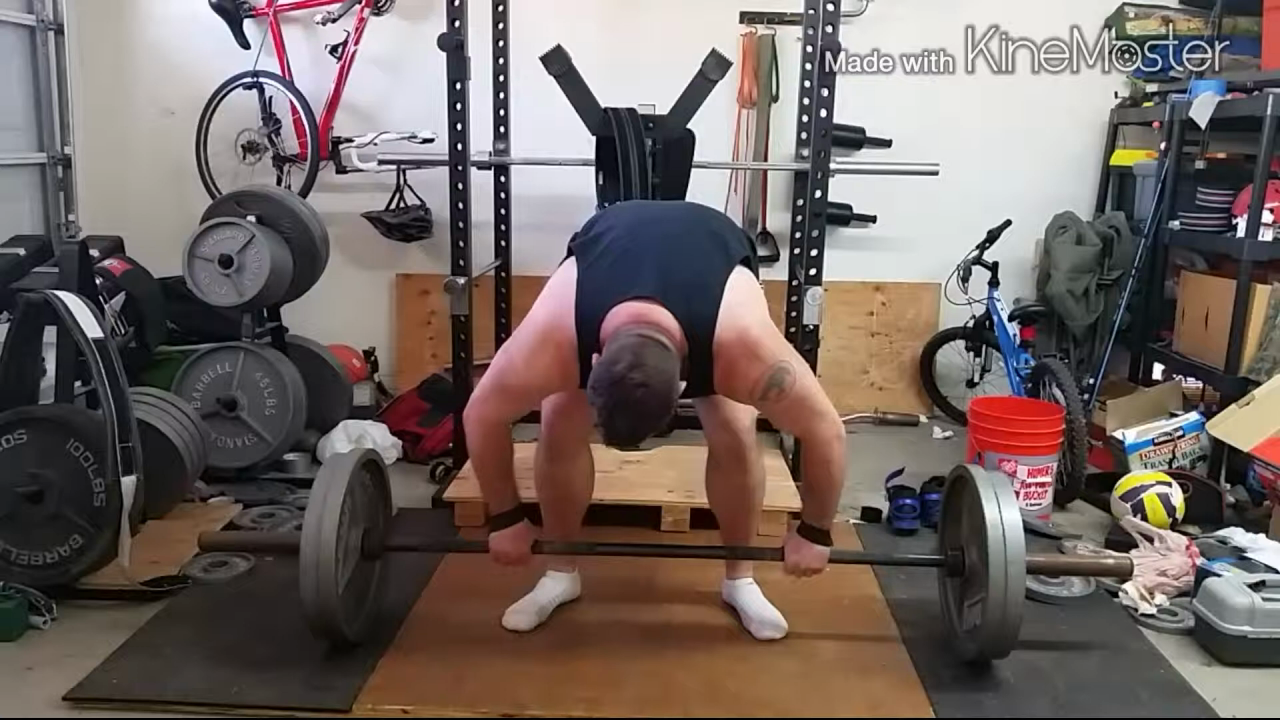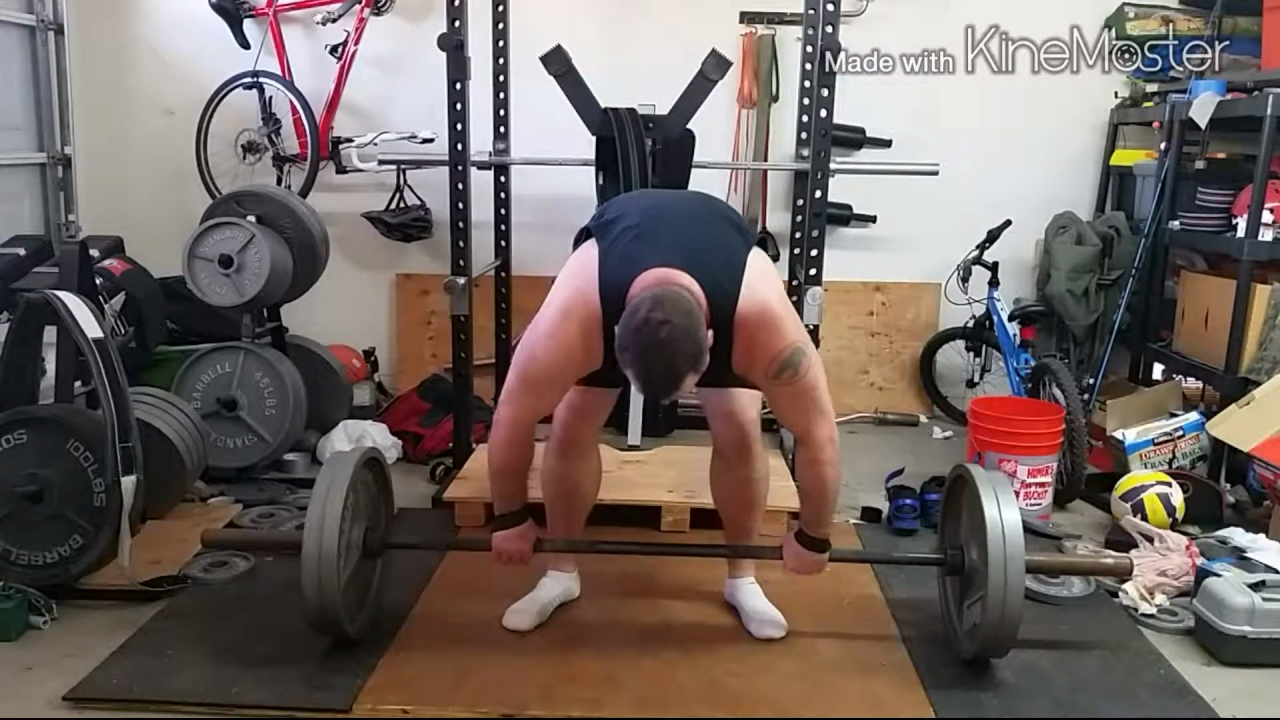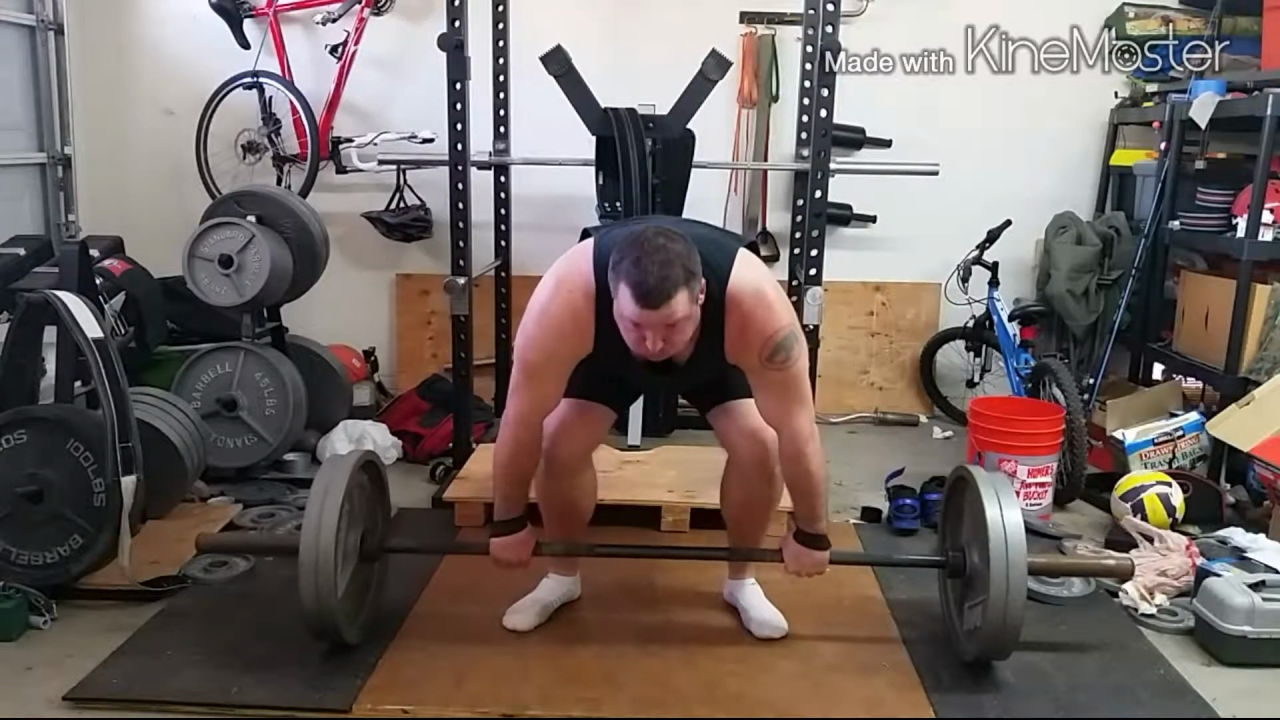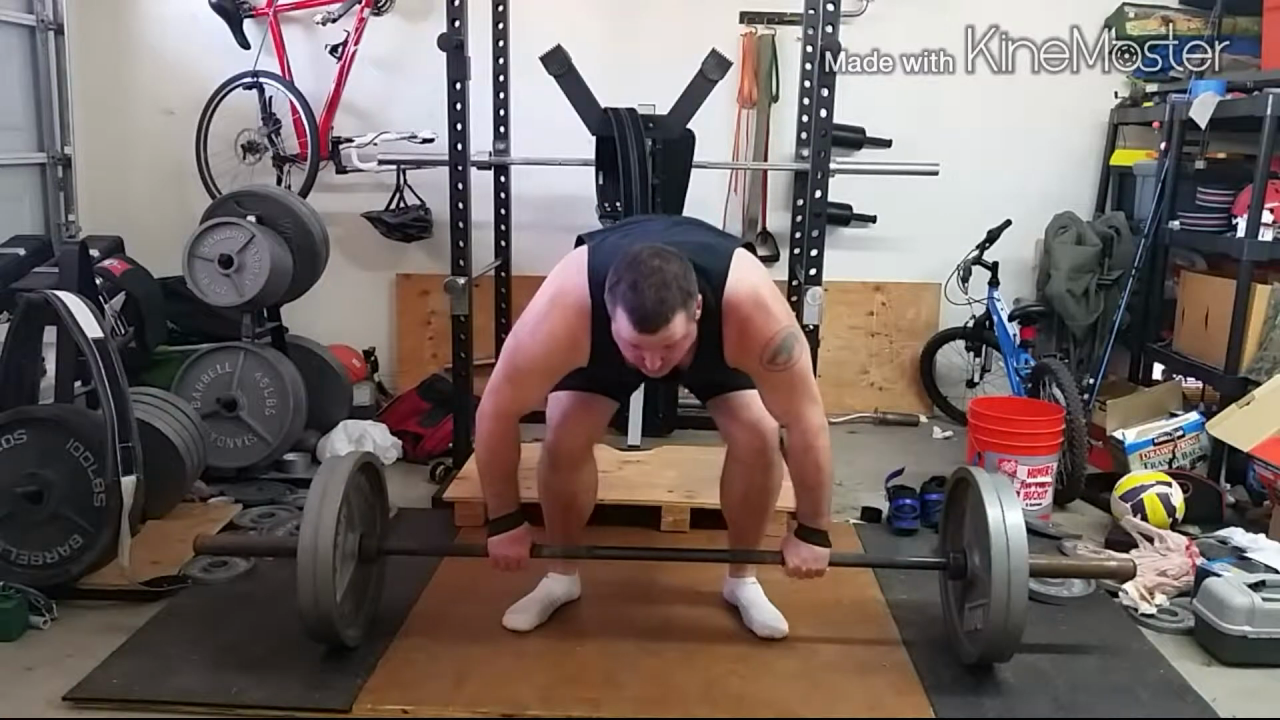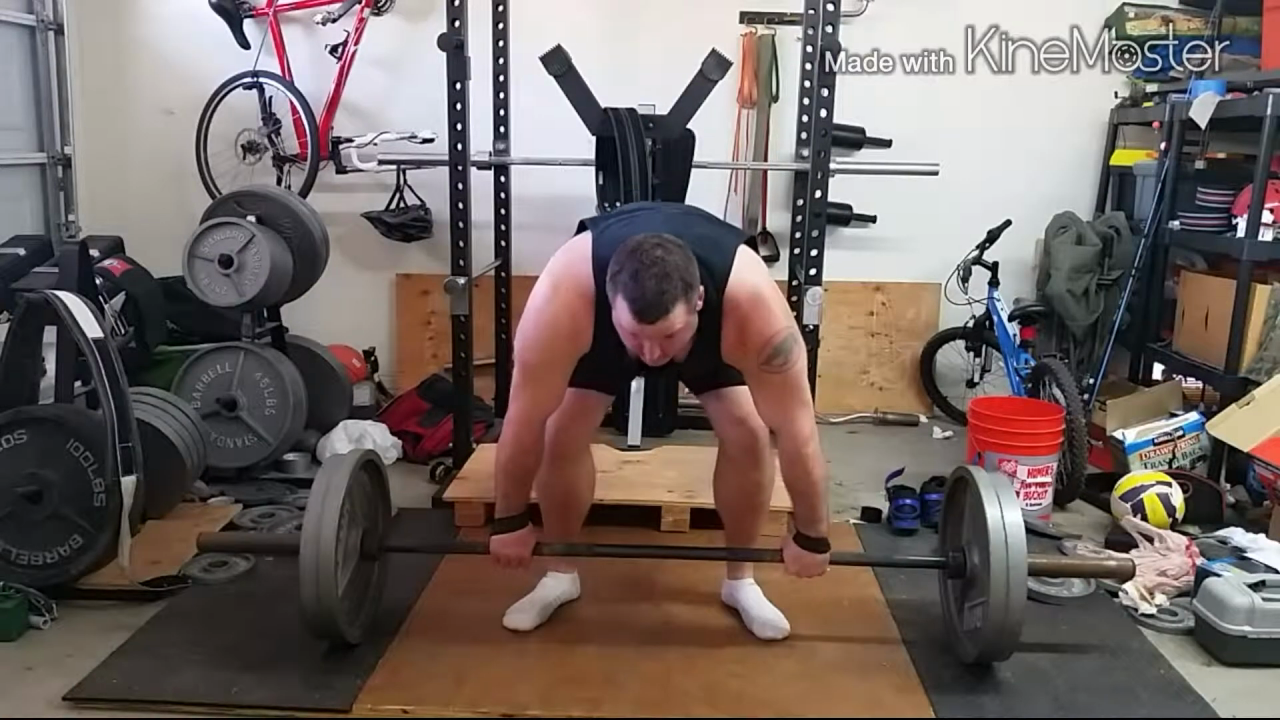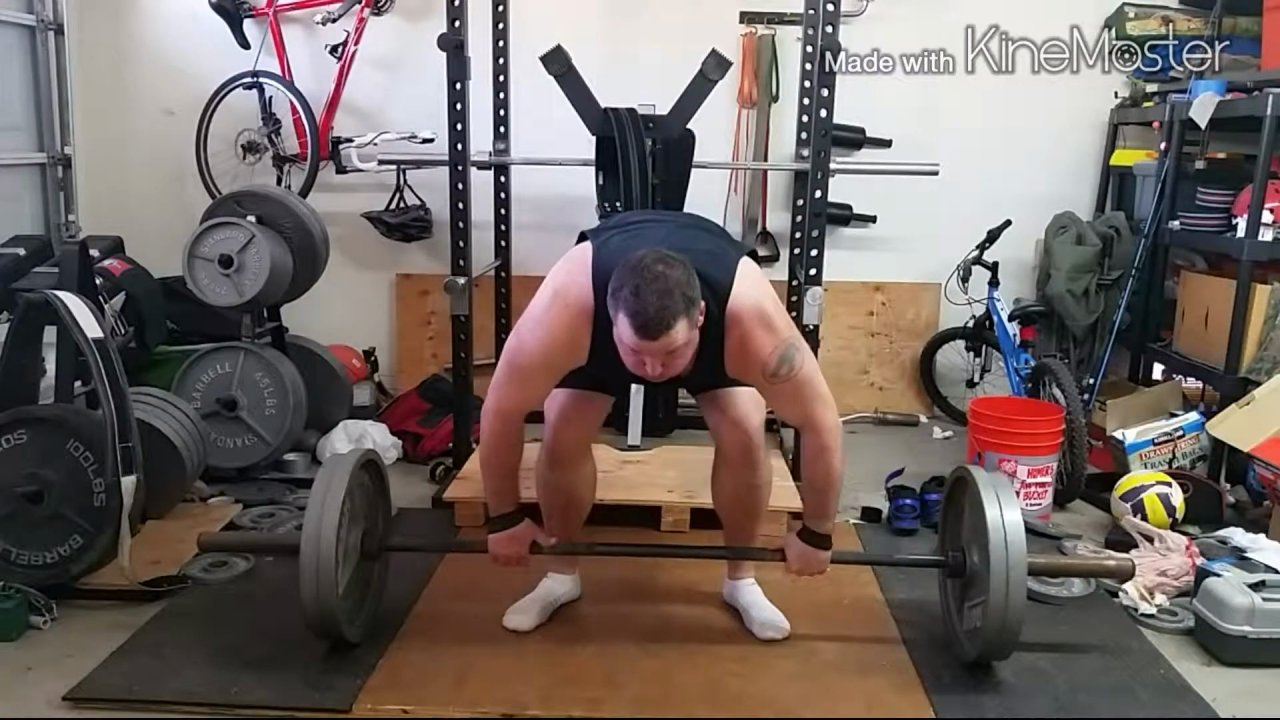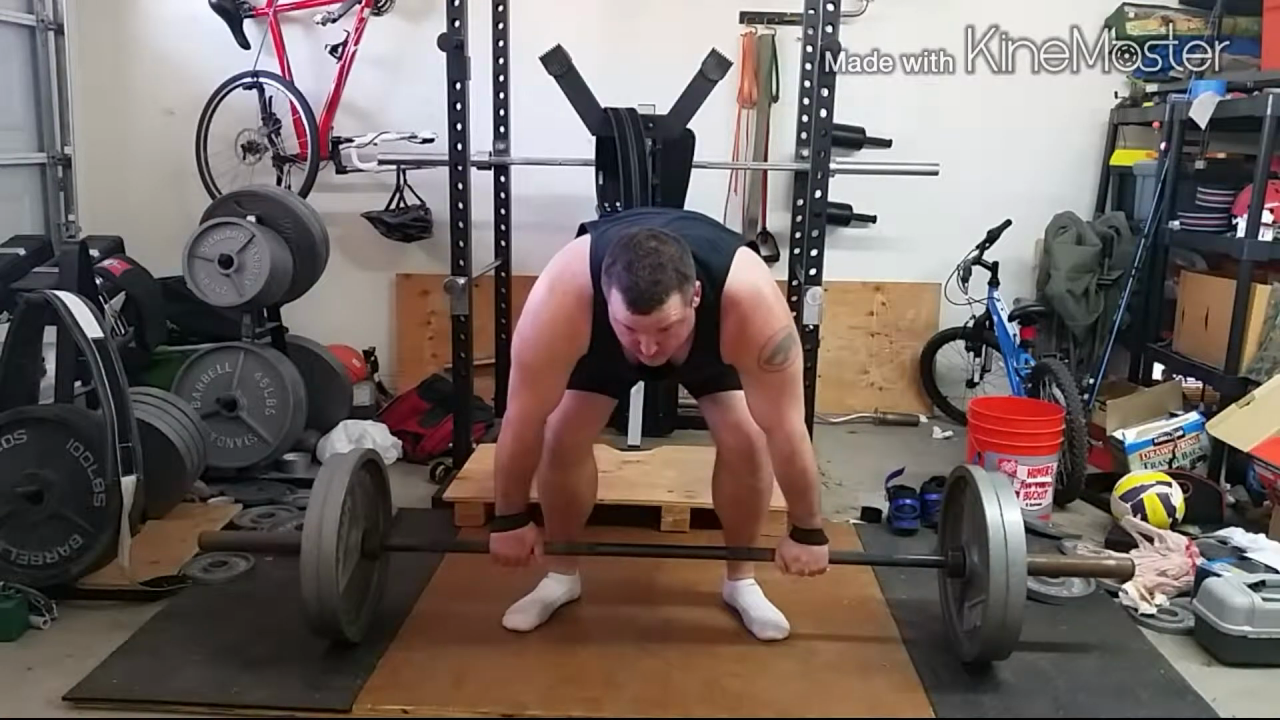
dt=0.7s
person 1, frame 1
left shoulder: (742, 348)
right shoulder: (552, 343)
left elbow: (825, 430)
right elbow: (481, 415)
left wrist: (814, 532)
right wrist: (505, 518)
left knee: (736, 436)
right knee: (558, 429)
left ankle: (739, 577)
right ankle: (561, 571)
person 1, frame 2
left shoulder: (763, 321)
right shoulder: (571, 320)
left elbow: (817, 434)
right elbow: (512, 419)
left wrist: (812, 537)
right wrist: (509, 519)
left knee: (739, 432)
right knee: (570, 428)
left ankle: (741, 576)
right ankle: (561, 571)
person 1, frame 3
left shoulder: (755, 303)
right shoulder: (566, 299)
left elbow: (796, 429)
right elbow: (523, 418)
left wrist: (810, 534)
right wrist: (508, 523)
left knee: (760, 449)
right knee: (560, 446)
left ankle: (741, 579)
right ankle: (562, 575)
person 1, frame 4
left shoulder: (751, 309)
right shoulder: (563, 313)
left elbow: (806, 422)
right elbow: (496, 412)
left wrist: (812, 532)
right wrist: (504, 522)
left knee: (757, 439)
right knee: (565, 441)
left ankle: (741, 577)
right ankle: (562, 574)
person 1, frame 5
left shoulder: (752, 306)
right shoulder: (565, 297)
left elbow: (795, 427)
right elbow: (527, 417)
left wrist: (811, 536)
right wrist: (509, 521)
left knee: (747, 436)
right knee: (562, 432)
left ankle: (740, 577)
right ankle: (561, 573)
person 1, frame 6
left shoulder: (751, 323)
right shoulder: (563, 314)
left elbow: (821, 425)
right elbow: (500, 411)
left wrist: (815, 534)
right wrist: (505, 519)
left knee: (745, 436)
right knee: (562, 435)
left ankle: (740, 577)
right ankle: (561, 573)
person 1, frame 7
left shoulder: (751, 303)
right shoulder: (562, 299)
left elbow: (784, 428)
right elbow: (525, 417)
left wrist: (807, 531)
right wrist: (510, 519)
left knee: (745, 440)
right knee: (563, 437)
left ankle: (741, 578)
right ankle: (560, 574)
